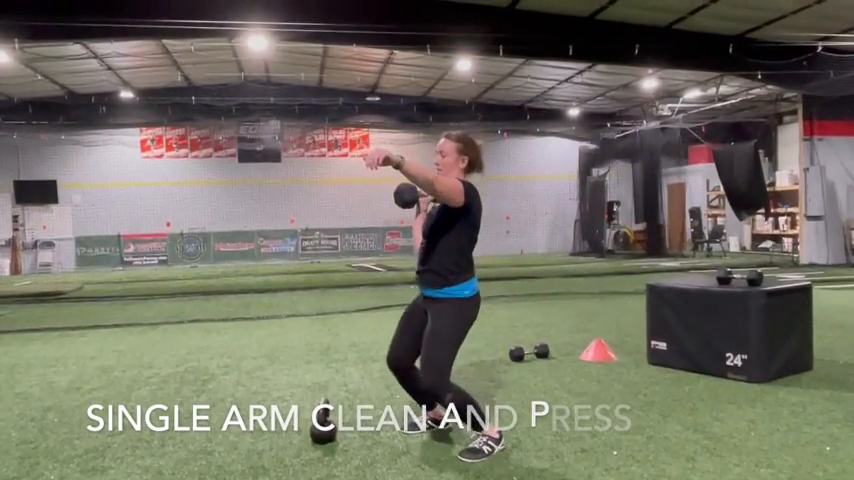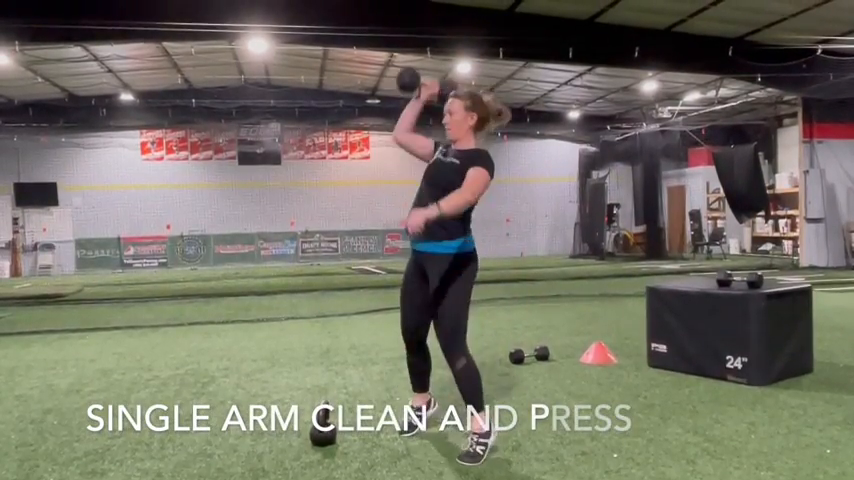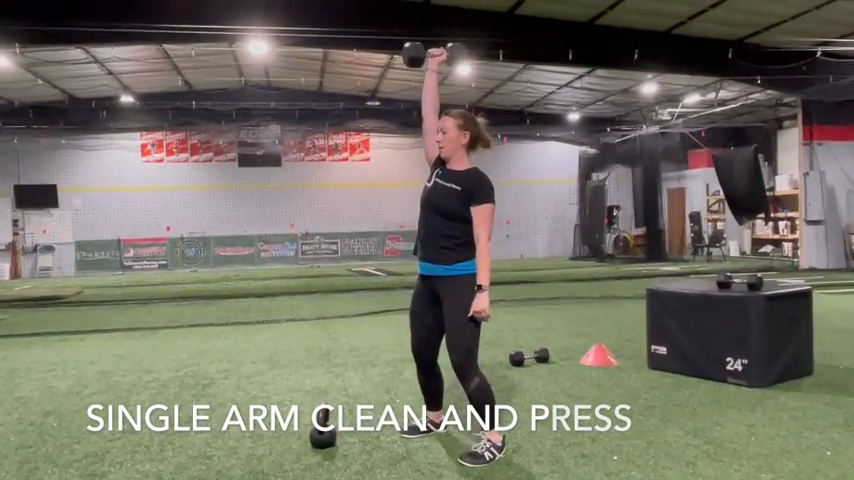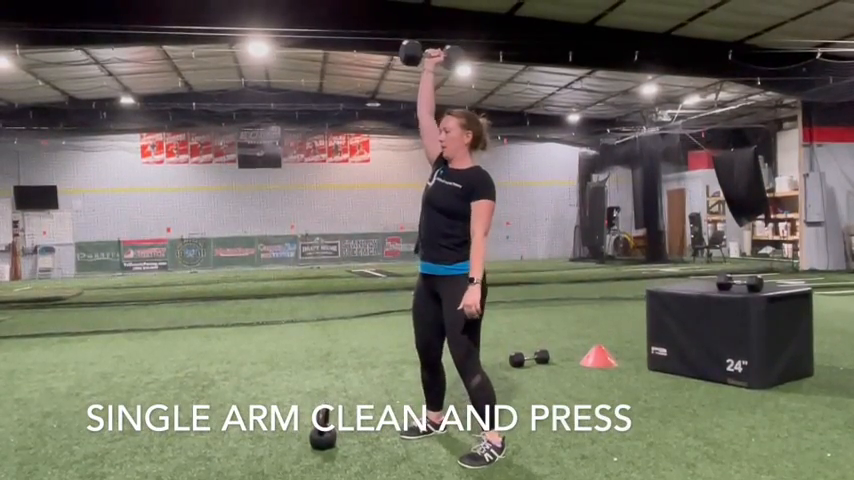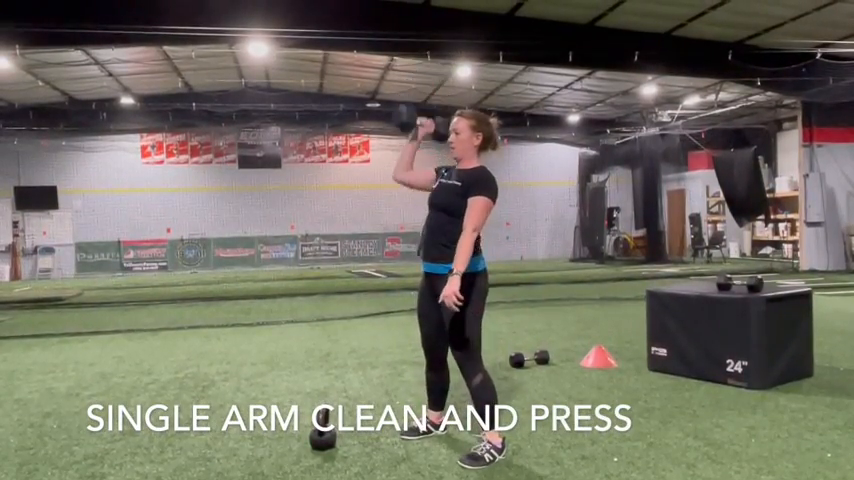
dt=0.4s
person 1, frame 1
left shoulder: (464, 194)
right shoulder: (442, 202)
left elbow: (430, 180)
right elbow: (423, 245)
left wrist: (394, 159)
right wrist: (421, 211)
left hip: (455, 301)
right hip: (429, 296)
left knee: (433, 377)
right knee: (398, 360)
left ankle: (491, 434)
right ankle: (435, 415)
person 1, frame 2
left shoulder: (478, 158)
right shoulder: (442, 149)
left elbow: (466, 194)
right elbow: (400, 136)
left wrist: (428, 211)
right wrist: (420, 100)
left hip: (453, 259)
right hip: (421, 259)
left knee: (451, 342)
right knee: (412, 334)
left ankle: (482, 429)
right ankle: (423, 404)
person 1, frame 3
left shoulder: (477, 182)
right shoulder: (437, 168)
left elbow: (482, 241)
right elbow: (427, 113)
left wrist: (483, 290)
right wrist: (432, 69)
left hip: (460, 282)
right hip: (427, 279)
left knee: (463, 362)
right knee: (422, 354)
left ankle: (494, 438)
right ankle: (434, 419)
person 1, frame 4
left shoulder: (478, 180)
right shoulder: (440, 166)
left elbow: (479, 236)
right elbow: (422, 115)
left wrist: (474, 284)
right wrist: (429, 69)
left hip: (458, 280)
right hip: (428, 278)
left knee: (465, 359)
right knee: (427, 352)
left ankle: (494, 440)
right ankle: (434, 420)
person 1, frame 5
left shoulder: (481, 179)
right shoulder: (446, 174)
left elbow: (470, 231)
right elbow: (401, 174)
left wrist: (456, 277)
right wrist: (416, 137)
left hip: (462, 280)
right hip: (432, 276)
left knee: (467, 356)
right knee: (433, 352)
left ankle: (494, 440)
right ankle: (435, 419)
